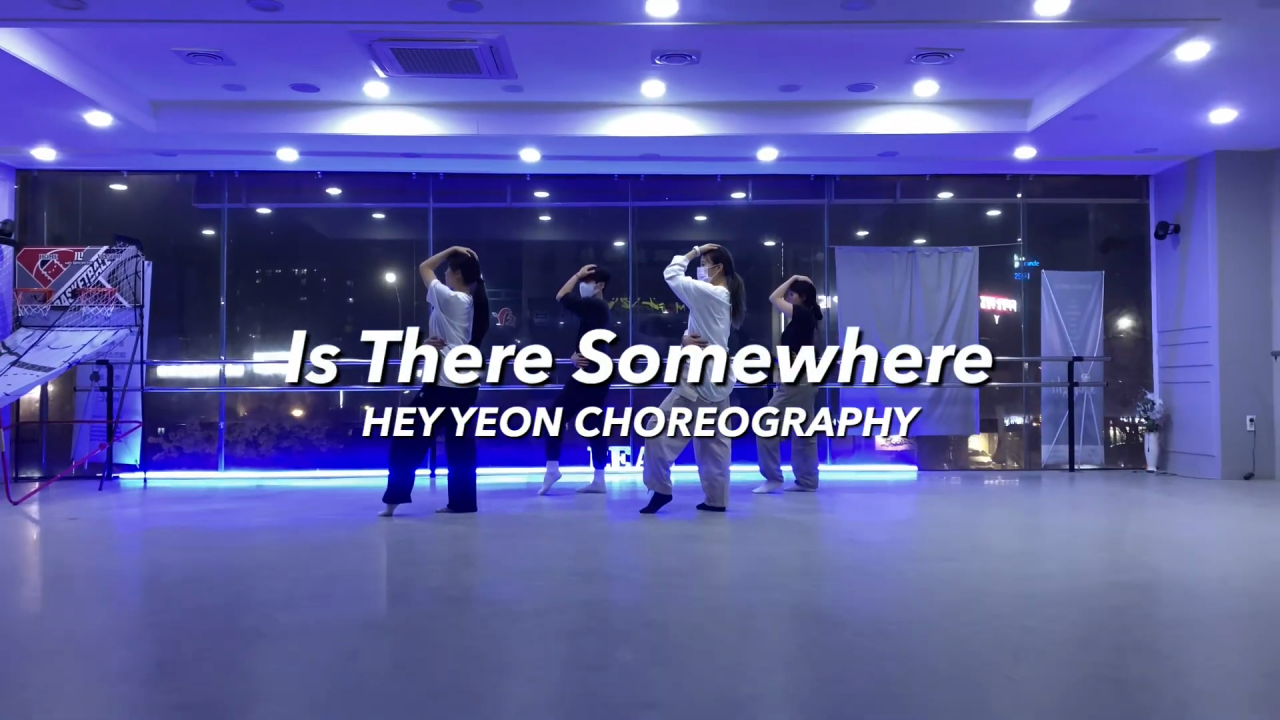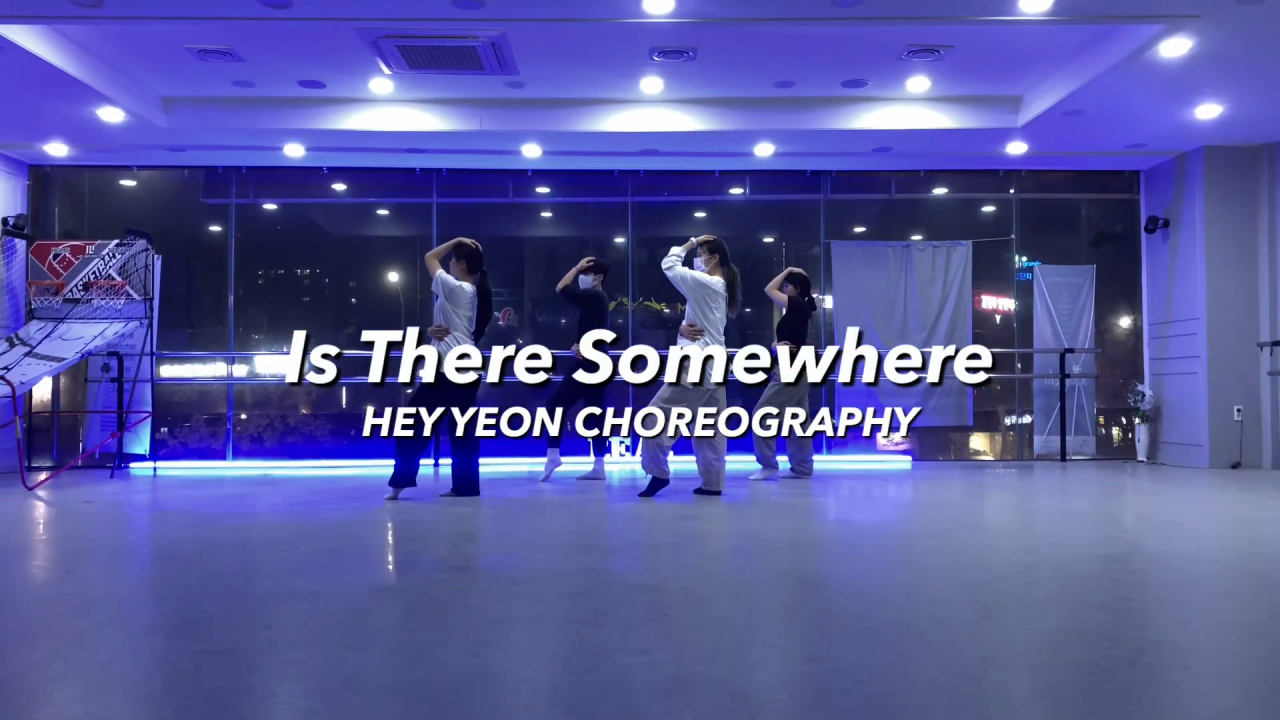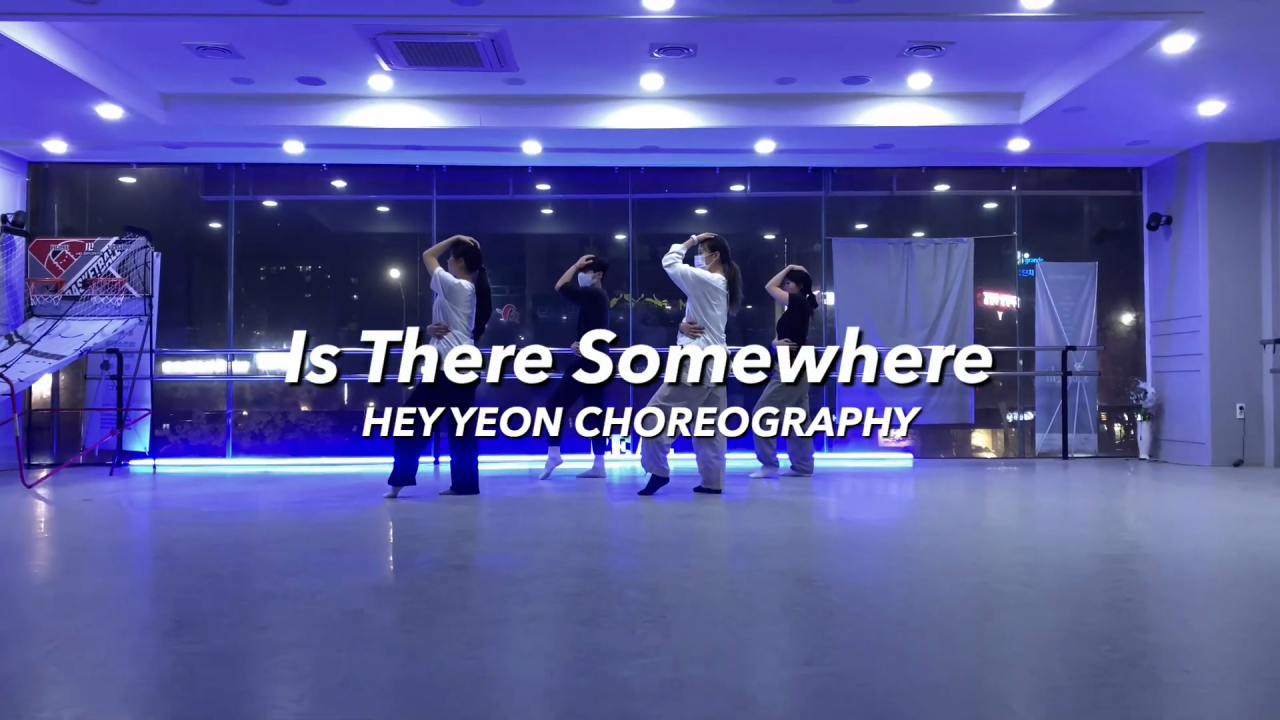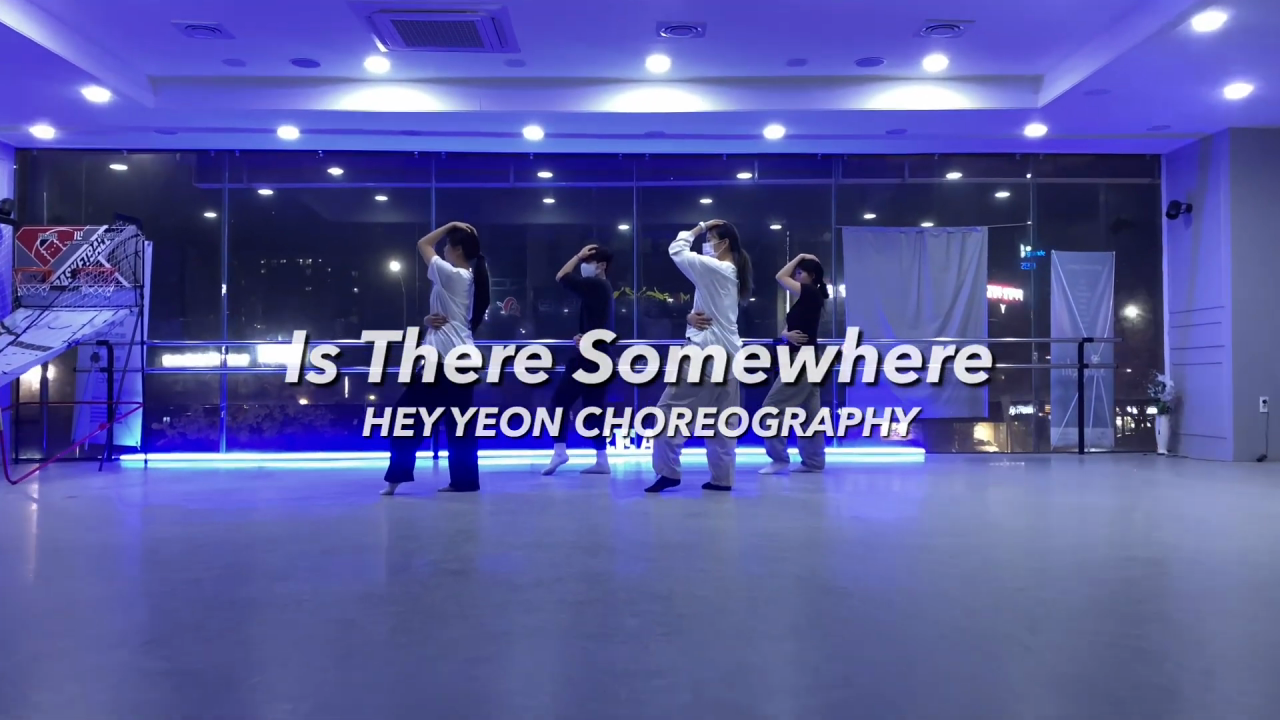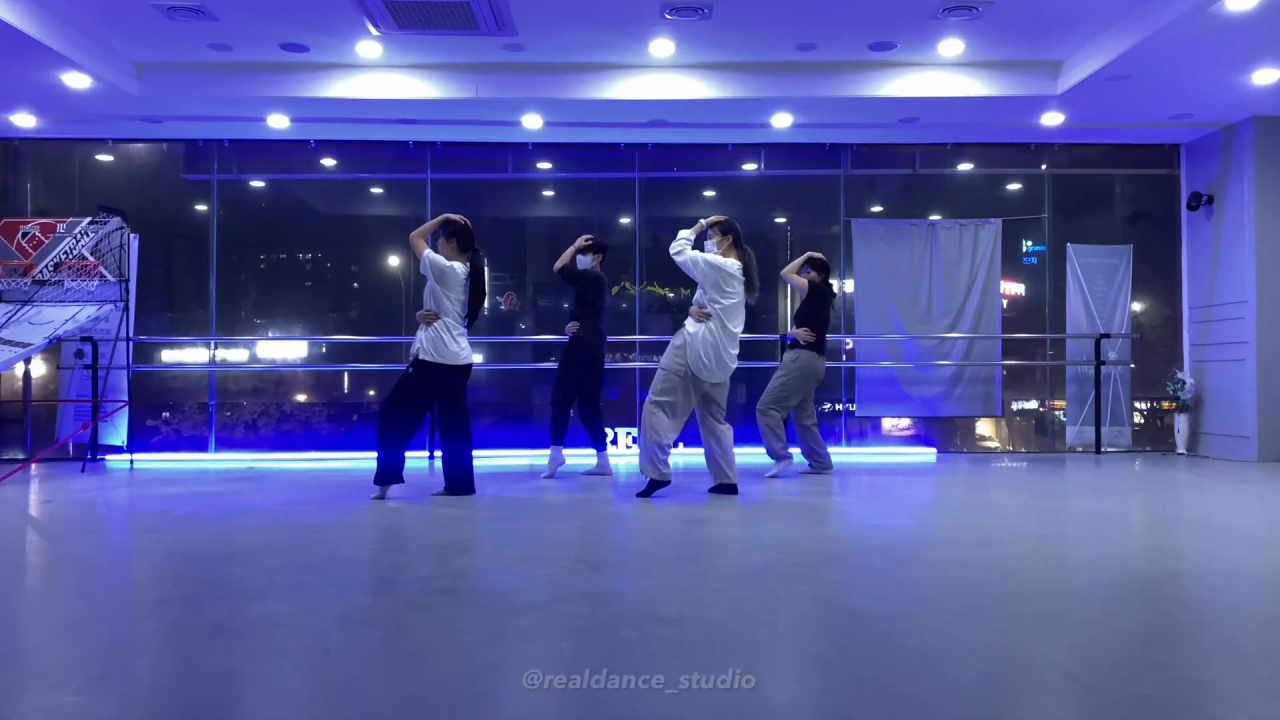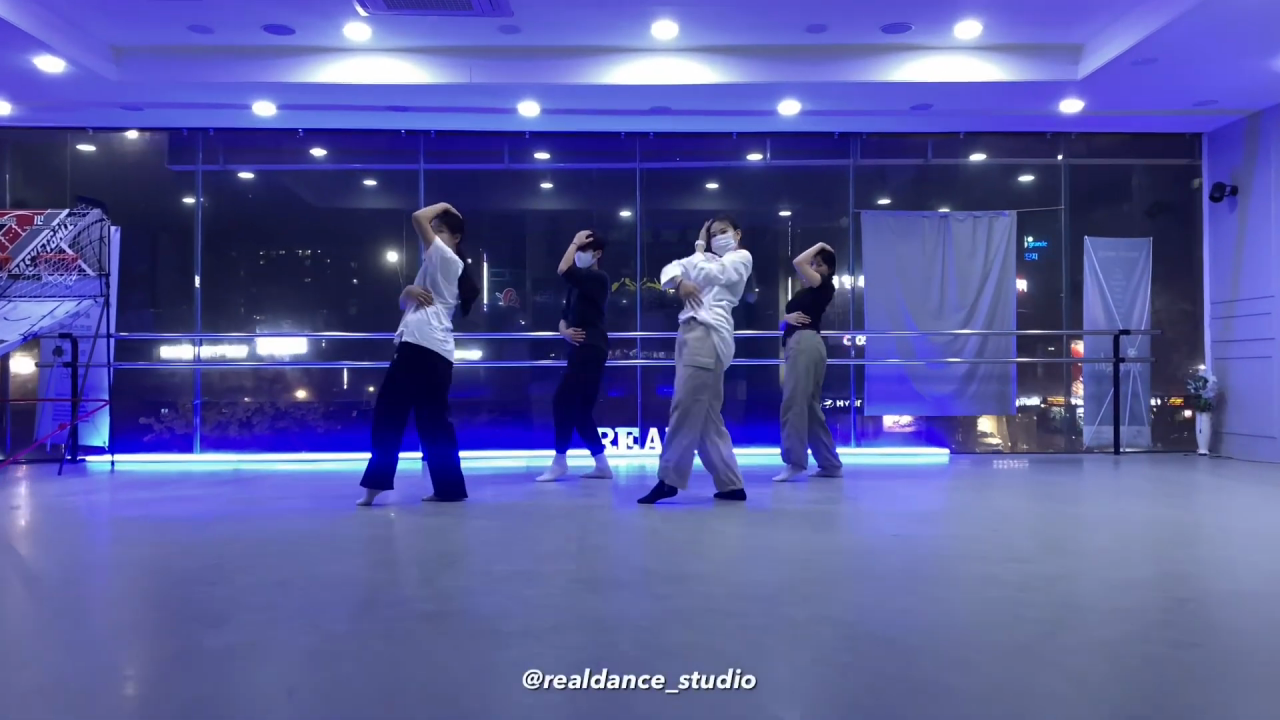
dt=0.4s
person 1, frame 1
left shoulder: (448, 298)
right shoulder: (472, 303)
left elbow: (425, 267)
left wrist: (452, 250)
right wrist: (434, 343)
left hip: (444, 382)
right hip: (465, 382)
left knee: (408, 438)
right knee: (459, 443)
left ankle: (395, 499)
right ankle: (462, 500)
person 1, frame 2
left shoulder: (453, 288)
right shoulder: (475, 293)
left elbow: (430, 258)
left wrist: (457, 241)
right wrist: (435, 331)
right knee: (462, 429)
left ankle: (401, 482)
right ankle: (465, 485)
person 1, frame 3
left shoulder: (452, 286)
right shoulder: (474, 291)
left elbow: (428, 256)
left wrist: (454, 239)
right wrist: (433, 329)
right knee: (460, 427)
left ankle: (400, 480)
right ankle: (464, 483)
person 1, frame 4
left shoulder: (450, 275)
right shoulder: (472, 280)
left elbow: (423, 244)
left wrist: (450, 226)
right wrist: (430, 320)
left hip: (443, 360)
right knee: (458, 423)
left ankle: (397, 477)
right ankle: (464, 480)
person 1, frame 5
left shoulder: (444, 269)
right shoulder: (470, 275)
left elbow: (414, 238)
left wrist: (443, 218)
right wrist: (422, 315)
left hip: (432, 357)
right hip: (459, 359)
left knee: (394, 412)
right knee: (453, 423)
left ankle: (387, 479)
right ankle: (459, 482)
person 1, frame 6
left shoulder: (445, 258)
right shoulder: (436, 267)
left elbow: (419, 218)
right elbow: (405, 301)
left wrist: (443, 206)
right wrist: (410, 290)
left hip: (419, 345)
right hip: (438, 352)
left knee: (389, 412)
right knee: (433, 421)
left ankle: (377, 483)
right ankle: (450, 487)
person 2, frame 1
left shoulder: (708, 293)
right shoulder: (725, 298)
left elbow: (671, 274)
left wrist: (695, 251)
right wrist: (686, 338)
left hip: (700, 378)
left knee: (659, 429)
right knee: (713, 442)
left ankle: (660, 489)
right ankle: (716, 498)
person 2, frame 2
left shoulder: (704, 283)
right shoulder: (721, 288)
left elbow: (669, 265)
left wrist: (691, 242)
left ankle: (658, 473)
right ankle: (712, 483)
person 2, frame 3
left shoulder: (705, 280)
right shoulder: (722, 285)
left elbow: (670, 262)
left wrist: (693, 240)
right wrist: (685, 325)
left knee: (658, 411)
left ankle: (658, 471)
right ankle: (712, 481)
person 2, frame 4
left shoulder: (713, 268)
right shoulder: (732, 274)
left elbow: (677, 250)
left wrist: (700, 227)
right hip: (727, 354)
left knee: (669, 408)
left ankle: (669, 473)
right ankle: (722, 478)
person 2, frame 5
left shoulder: (717, 265)
right shoulder: (739, 275)
left elbow: (678, 252)
left wrist: (701, 224)
right wrist: (696, 309)
left hip: (693, 346)
right hip: (719, 355)
left knee: (659, 406)
right knee: (714, 417)
left ankle: (658, 473)
right ankle: (726, 480)
person 2, frame 6
left shoulder: (742, 257)
right shoulder: (704, 259)
left elbow: (706, 275)
right elbow: (671, 269)
left wrist: (702, 247)
right wrist: (679, 283)
left hip: (708, 336)
right hip: (692, 337)
left knee: (685, 412)
right knee: (707, 420)
left ankle: (669, 481)
right ankle: (731, 485)
person 3, frame 1
left shoulder: (594, 305)
right shoulder: (598, 308)
left elbow: (561, 297)
left wrist: (577, 274)
right wrist: (575, 356)
right knee: (594, 426)
left ankle: (552, 468)
right ankle: (599, 480)
person 3, frame 2
left shoulder: (593, 297)
right shoulder: (597, 300)
left elbow: (561, 289)
left wrist: (577, 267)
right wrist: (576, 346)
left knee: (556, 405)
right knee: (594, 414)
left ankle: (553, 455)
right ankle: (598, 467)
person 3, frame 3
left shoulder: (593, 294)
right shoulder: (597, 298)
left elbow: (561, 286)
left wrist: (576, 264)
right wrist: (576, 344)
left hip: (588, 362)
right hip: (597, 363)
left knee: (557, 403)
right knee: (594, 412)
left ankle: (554, 453)
right ankle: (598, 465)
person 3, frame 4
left shoulder: (595, 285)
right shoulder: (603, 289)
left elbow: (562, 277)
left wrist: (578, 255)
right wrist: (579, 337)
left knee: (561, 399)
right knee: (592, 408)
left ankle: (560, 450)
right ankle: (601, 460)
person 3, frame 5
left shoulder: (594, 278)
right shoulder: (589, 282)
left elbow: (559, 267)
left wrist: (575, 245)
right wrist: (569, 327)
left hip: (582, 345)
right hip: (591, 347)
left knee: (562, 397)
right knee: (589, 405)
left ankle: (556, 453)
right ankle: (603, 462)
person 3, frame 6
left shoulder: (598, 278)
right shoulder: (578, 283)
left elbow: (563, 269)
right elbow: (565, 316)
left wrist: (574, 242)
right wrist: (565, 331)
left hip: (590, 350)
right hip: (584, 351)
left knee: (563, 402)
right knee: (580, 410)
left ankle: (559, 462)
right ankle: (602, 465)
person 4, frame 1
left shoulder: (803, 314)
right shoulder: (805, 319)
left elbow: (774, 298)
right elbow: (786, 349)
left wrist: (793, 278)
left hip: (796, 381)
right hip: (804, 380)
left ankle: (773, 478)
right ankle: (807, 480)
person 4, frame 2
left shoulder: (798, 305)
right shoulder: (798, 310)
left elbow: (769, 289)
right elbow: (780, 339)
left wrist: (788, 270)
right wrist: (777, 346)
left knee: (761, 415)
left ankle: (768, 465)
right ankle: (802, 468)
person 4, frame 3
left shoulder: (799, 303)
right shoulder: (797, 309)
left elbow: (770, 287)
right elbow: (778, 337)
left wrist: (788, 268)
right wrist: (777, 343)
left knee: (763, 413)
left ankle: (769, 463)
right ankle: (802, 465)
person 4, frame 4
left shoulder: (811, 293)
right shoulder: (806, 300)
left elbow: (780, 277)
right elbow: (786, 329)
left wrist: (799, 257)
right wrist: (787, 335)
left knee: (772, 406)
right knee: (810, 412)
left ankle: (779, 459)
right ankle: (814, 461)
person 4, frame 5
left shoulder: (818, 292)
right shoulder: (817, 301)
left elbow: (785, 274)
left wrist: (807, 255)
right wrist: (795, 332)
left hip: (802, 358)
right hip: (813, 361)
left knee: (767, 406)
right knee: (803, 414)
left ankle: (781, 457)
right ankle: (821, 462)
person 4, frame 6
left shoulder: (825, 287)
right shoulder: (804, 292)
left elbow: (798, 263)
right elbow: (788, 311)
left wrist: (818, 246)
right wrist: (787, 318)
left hip: (804, 342)
right hip: (796, 344)
left knee: (793, 404)
right knee: (810, 407)
left ankle: (794, 463)
right ankle: (830, 465)
